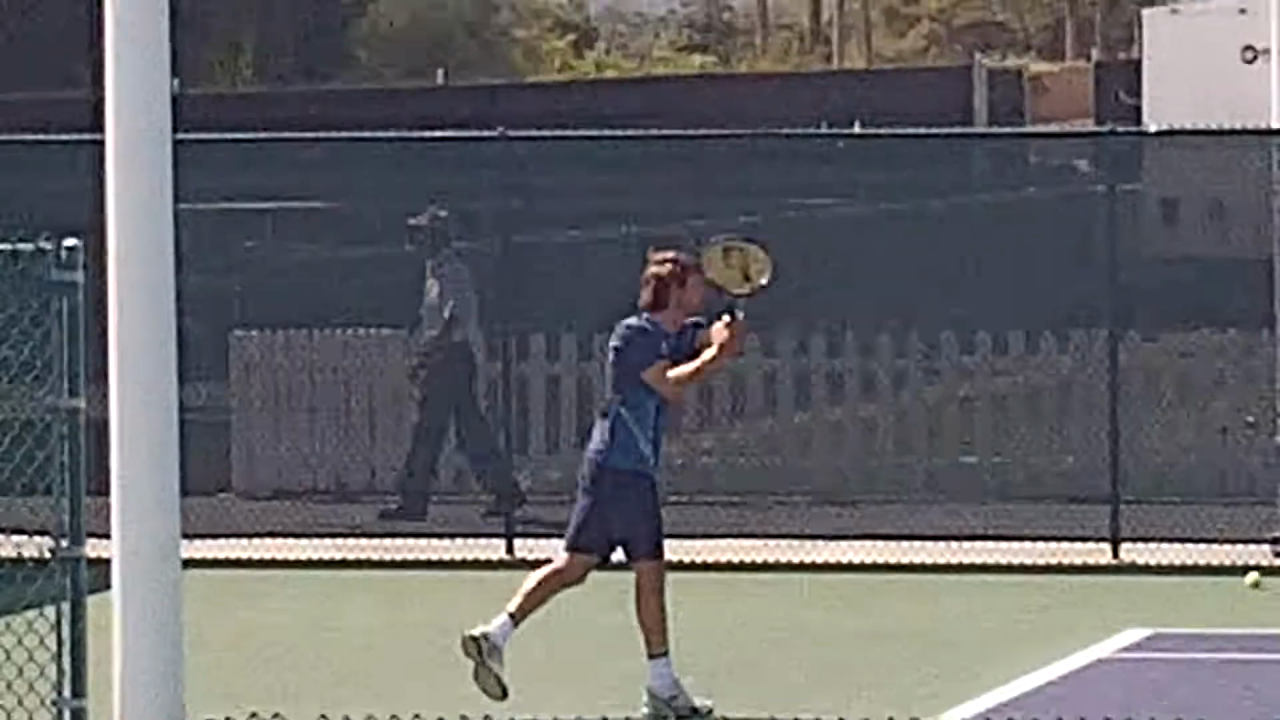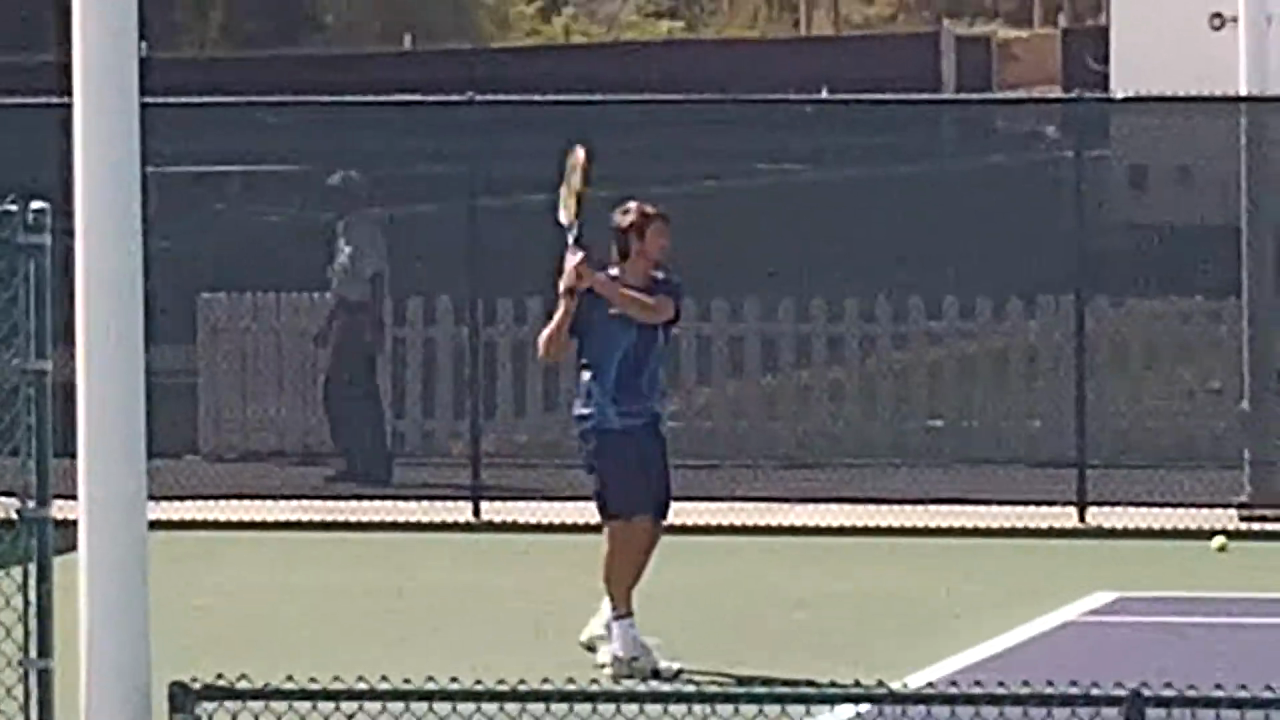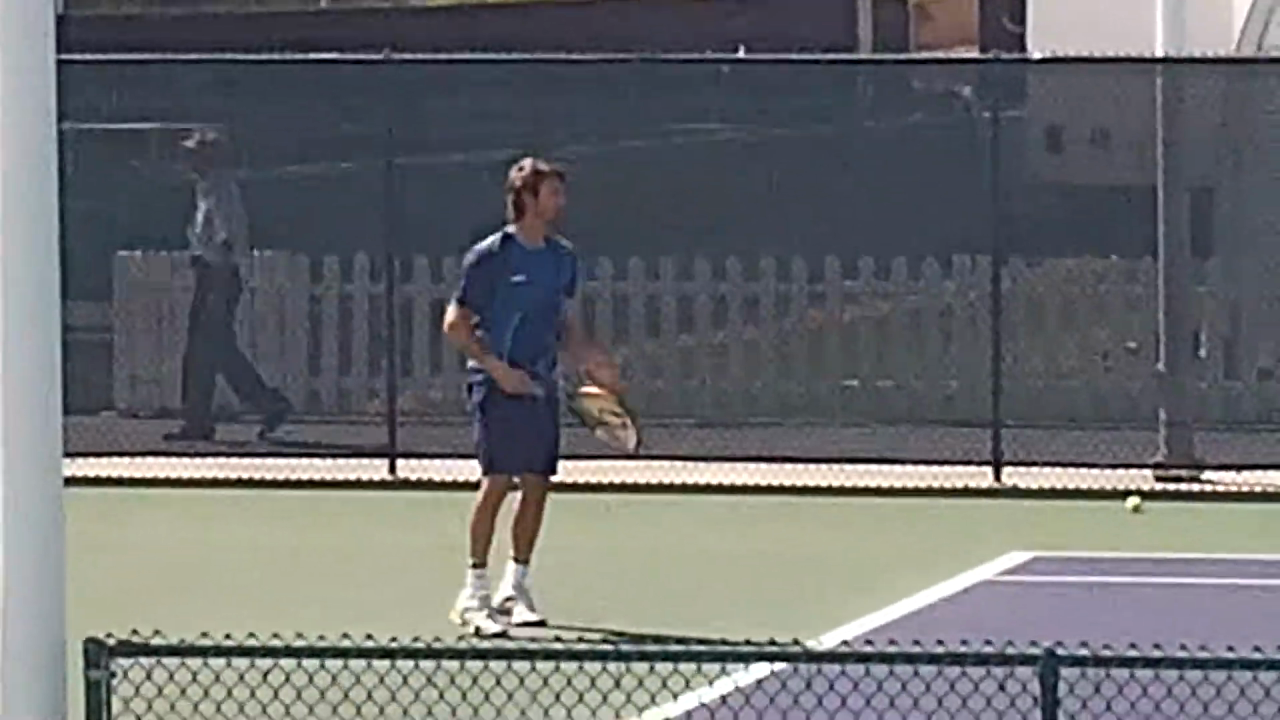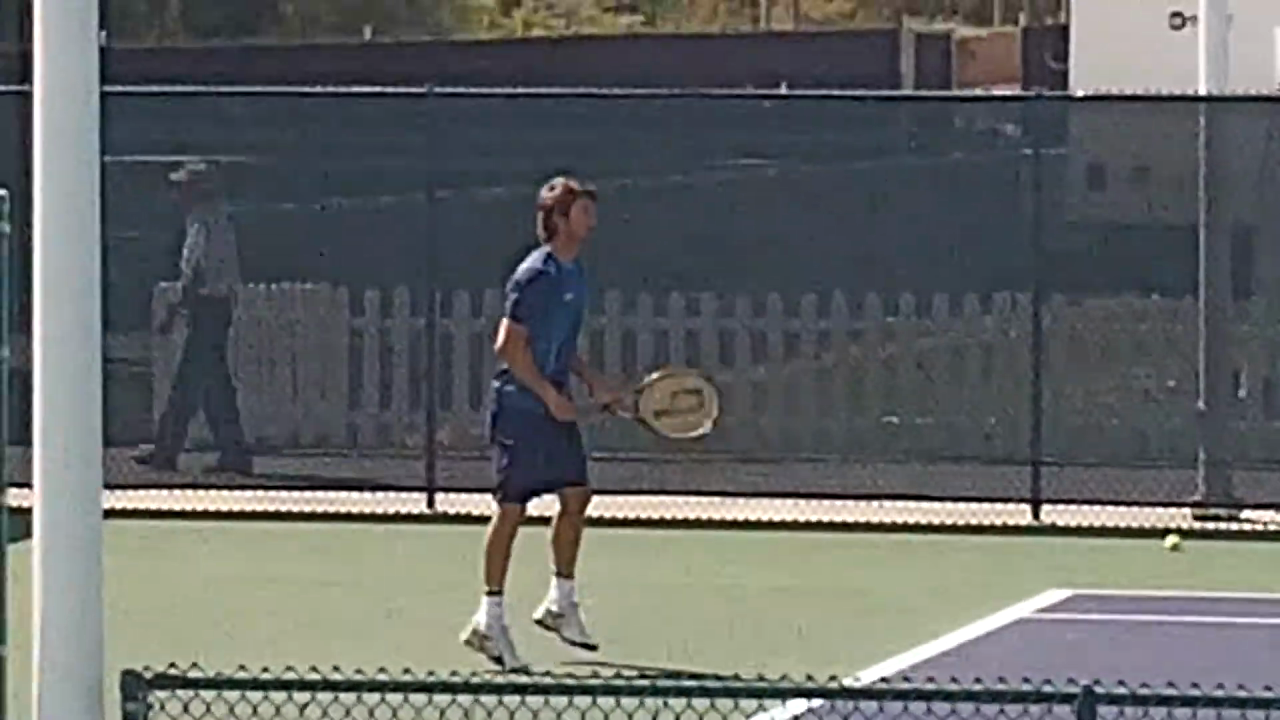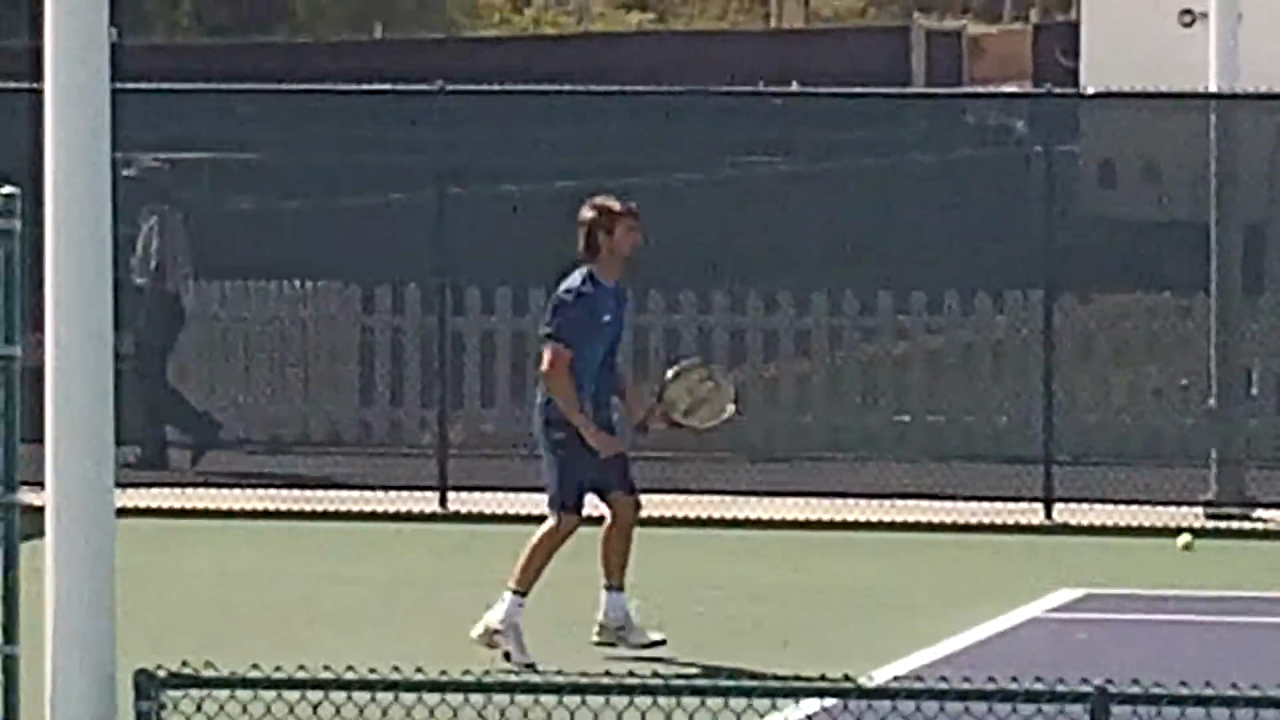
dt=0.4s
person 1, frame 1
left shoulder: (689, 331)
right shoulder: (634, 335)
left elbow: (712, 345)
right elbow: (670, 386)
left wrist: (723, 344)
right wrist: (716, 353)
left hip: (633, 467)
right hip: (622, 468)
left knee: (575, 564)
right knee: (650, 568)
left ankle: (496, 633)
person 1, frame 2
left shoulder: (665, 289)
right shoulder: (589, 294)
left elbow: (653, 313)
right elbow: (549, 352)
left wrist: (596, 280)
right wrist: (566, 299)
left hip: (644, 424)
right hip: (604, 424)
left knee: (648, 528)
right knee: (621, 528)
left ankle: (605, 626)
right ankle: (625, 646)
person 1, frame 3
left shoulder: (563, 256)
right shoulder: (490, 254)
left elbow: (567, 323)
right elbow: (455, 324)
left wrist: (592, 361)
right wrist: (496, 366)
left hip: (541, 386)
right hip: (497, 385)
left knee: (536, 484)
right knee: (497, 480)
left ankle: (513, 588)
right ankle: (474, 593)
person 1, frame 4
left shoulder: (575, 273)
right shoulder: (536, 274)
right elbow: (510, 345)
left wrist: (592, 381)
right wrist: (551, 395)
left hip: (552, 407)
right hip: (522, 406)
left knee: (576, 498)
right knee: (512, 508)
left ankle: (561, 603)
right ankle: (489, 619)
person 1, frame 5
left shoulder: (614, 294)
right shoulder: (577, 293)
right elbow: (552, 367)
left wrist: (631, 400)
right wrist: (586, 428)
left hip: (596, 422)
right hip: (566, 423)
left knee: (626, 507)
right knee: (566, 520)
left ankle: (615, 617)
right ankle: (502, 619)
person 2, frame 1
left shoulder: (451, 269)
right shoulder: (436, 268)
left elbow: (453, 321)
left wrist: (425, 358)
right wrist: (422, 357)
left hip: (450, 358)
right hip: (444, 358)
left knee: (429, 431)
right knee: (472, 430)
person 2, frame 2
left shoulder: (364, 229)
right shoulder: (348, 229)
left elbow: (377, 278)
left wrist: (373, 325)
right wrist: (329, 323)
left hip: (359, 318)
right hip: (349, 316)
left knee: (349, 392)
right knee: (349, 391)
right ankle: (361, 463)
person 2, frame 3
left shoulder: (219, 190)
right shoulder: (209, 189)
left elbow: (226, 244)
left wrist: (215, 291)
left hip: (217, 277)
right hip: (210, 278)
left knee: (202, 352)
right knee: (212, 352)
person 2, frame 4
left shoulder: (206, 223)
right shoulder: (206, 220)
left elbow: (199, 276)
left wrist: (173, 312)
left hip: (208, 307)
right hip: (210, 308)
left knee: (203, 383)
right knee: (189, 383)
person 2, frame 5
left shoulder: (160, 220)
right shoulder: (161, 217)
left elbow: (160, 270)
left wrist: (147, 316)
left hip: (157, 308)
right hip: (157, 308)
left knee: (150, 380)
right knee: (150, 380)
left ankle: (203, 430)
right ankle: (153, 453)
